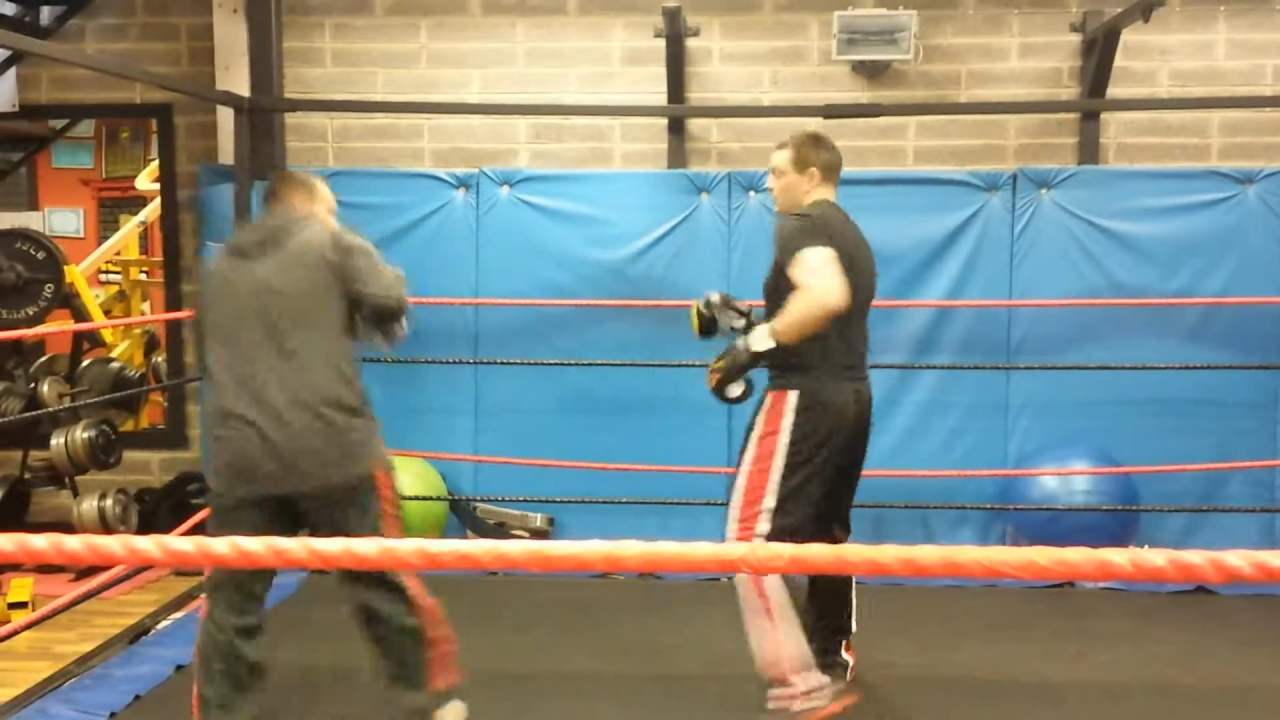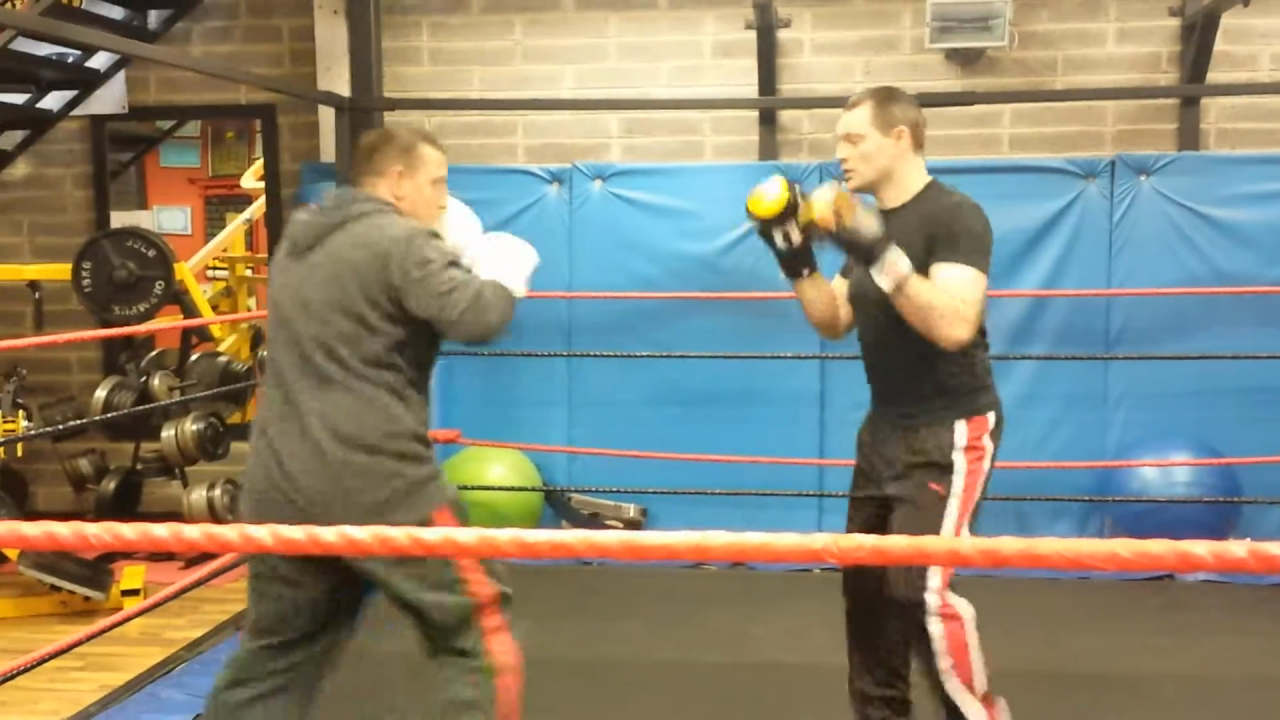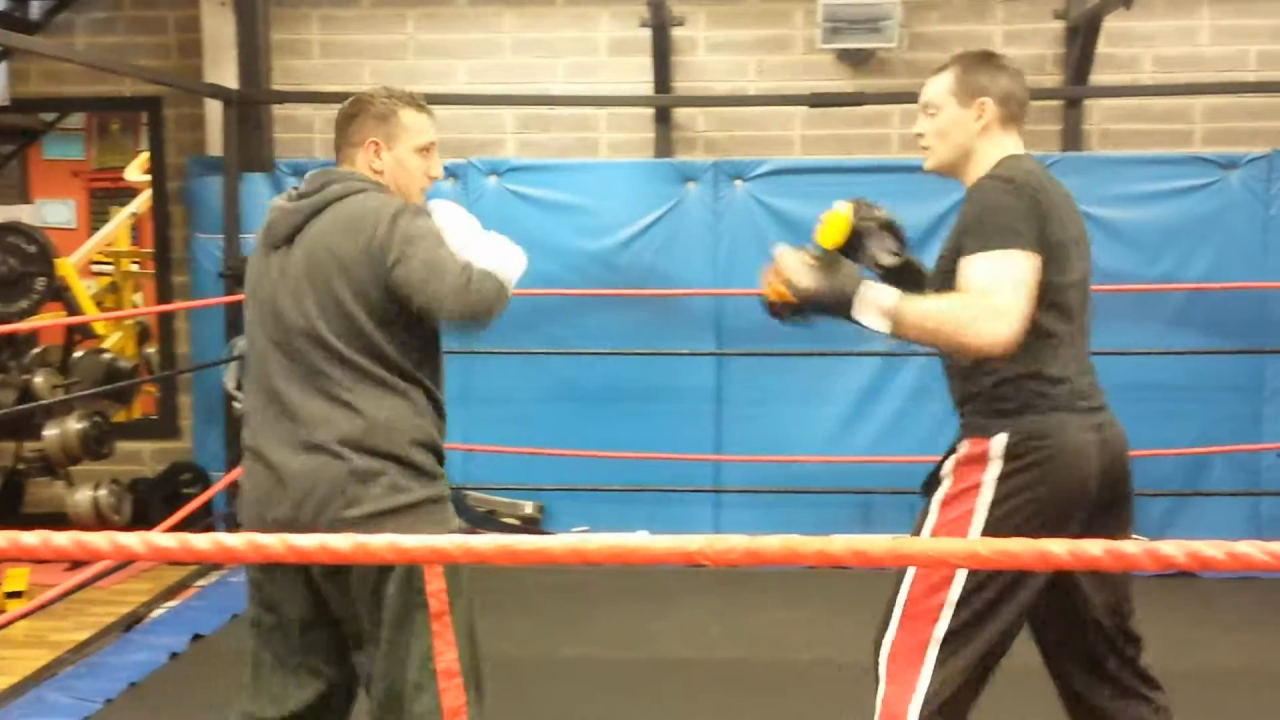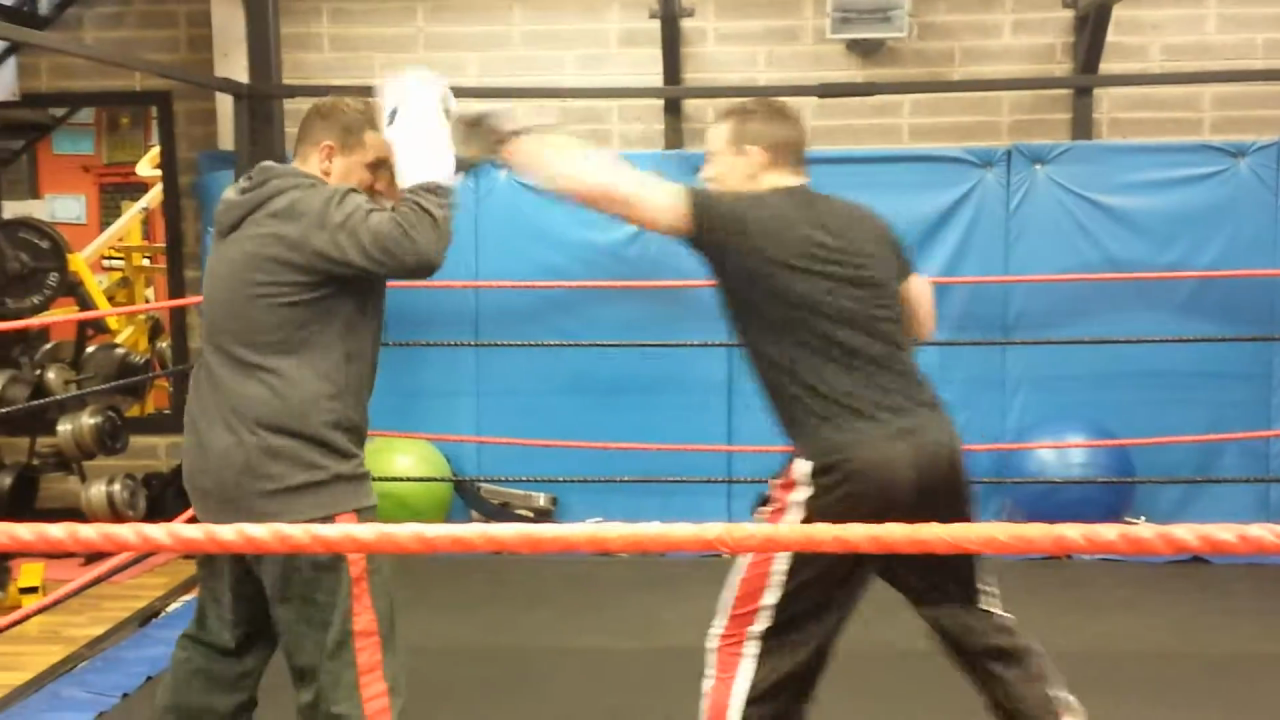
dt=1s
person 1, frame 1
left shoulder: (804, 224)
right shoulder: (850, 238)
left elbow: (824, 296)
left wrist: (754, 344)
right wrist: (748, 319)
left hip: (805, 400)
right hip: (848, 400)
left knee: (755, 536)
right knee: (822, 533)
right ankle: (832, 658)
person 1, frame 2
left shoulder: (955, 217)
right shoulder: (875, 220)
left elbow: (954, 326)
right elbow: (834, 321)
left wrist: (882, 256)
right wrist: (795, 257)
left hip: (953, 428)
right hip: (888, 428)
left knee: (925, 588)
right knee: (867, 587)
person 1, frame 3
left shoulder: (1003, 192)
right shoulder: (1037, 191)
left elbow: (992, 327)
left wrist: (860, 296)
right wrist: (898, 271)
left hip: (1022, 451)
right hip: (1088, 445)
left knee: (923, 660)
person 1, frame 4
left shoulder: (734, 221)
right shoulder: (866, 225)
left elbow: (597, 179)
right elbow: (920, 322)
left wrist: (503, 137)
left hip: (845, 466)
right hip: (929, 446)
left knee: (751, 651)
right knee: (970, 616)
person 2, frame 1
left shoulder: (216, 271)
right shoulder: (334, 246)
right elbow: (388, 302)
right wrist: (352, 321)
left hip: (240, 460)
right hip: (334, 451)
left knee: (231, 605)
right knee: (385, 582)
person 2, frame 2
left shoulder: (298, 243)
right shoulder: (400, 244)
right elbow: (474, 317)
left wrist: (446, 256)
right wrist: (507, 270)
left hip: (283, 487)
right hip: (377, 487)
left knee: (272, 661)
right knee: (478, 634)
person 2, frame 3
left shoulder: (281, 227)
right shoulder: (388, 221)
right elbow: (469, 301)
left wrist: (438, 253)
right wrist: (498, 261)
left hip: (278, 499)
right hip: (373, 504)
person 2, frame 4
left shoulder: (250, 211)
right shoulder: (316, 209)
left elbow: (359, 250)
right elbow: (418, 247)
left wrist: (399, 173)
right wrist: (427, 168)
left hip: (224, 473)
right hip: (300, 482)
left knee: (222, 642)
